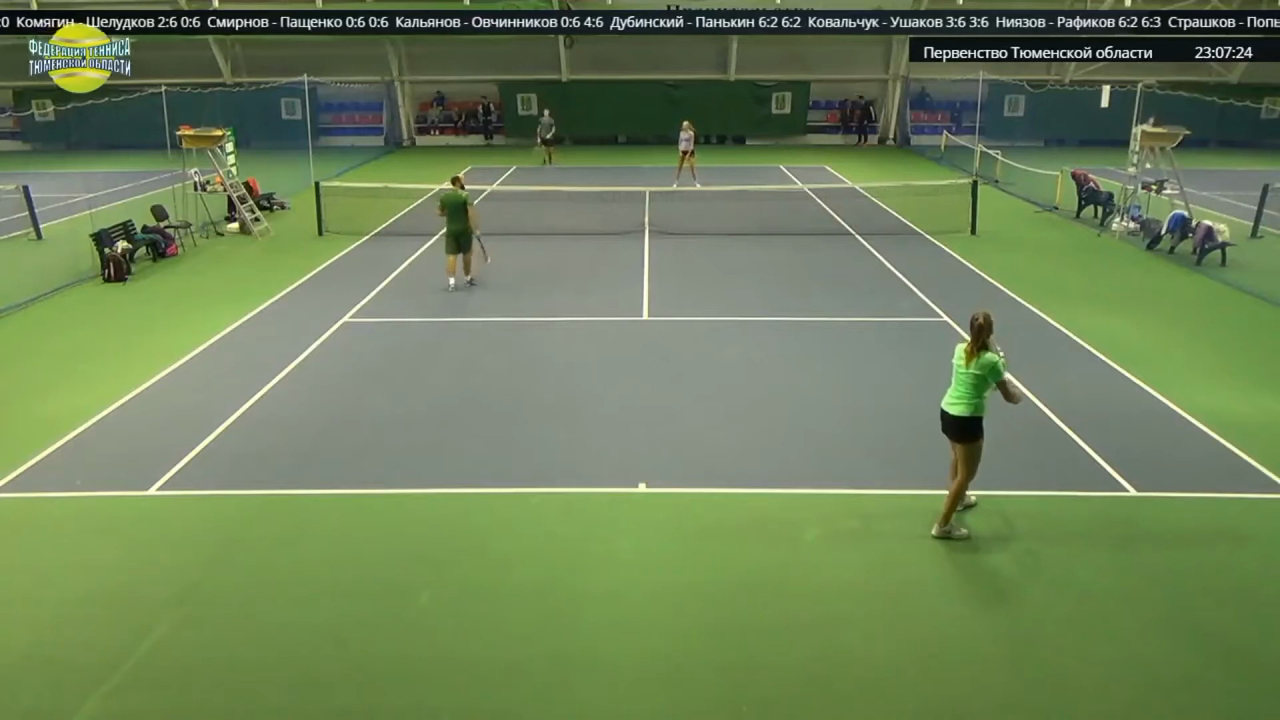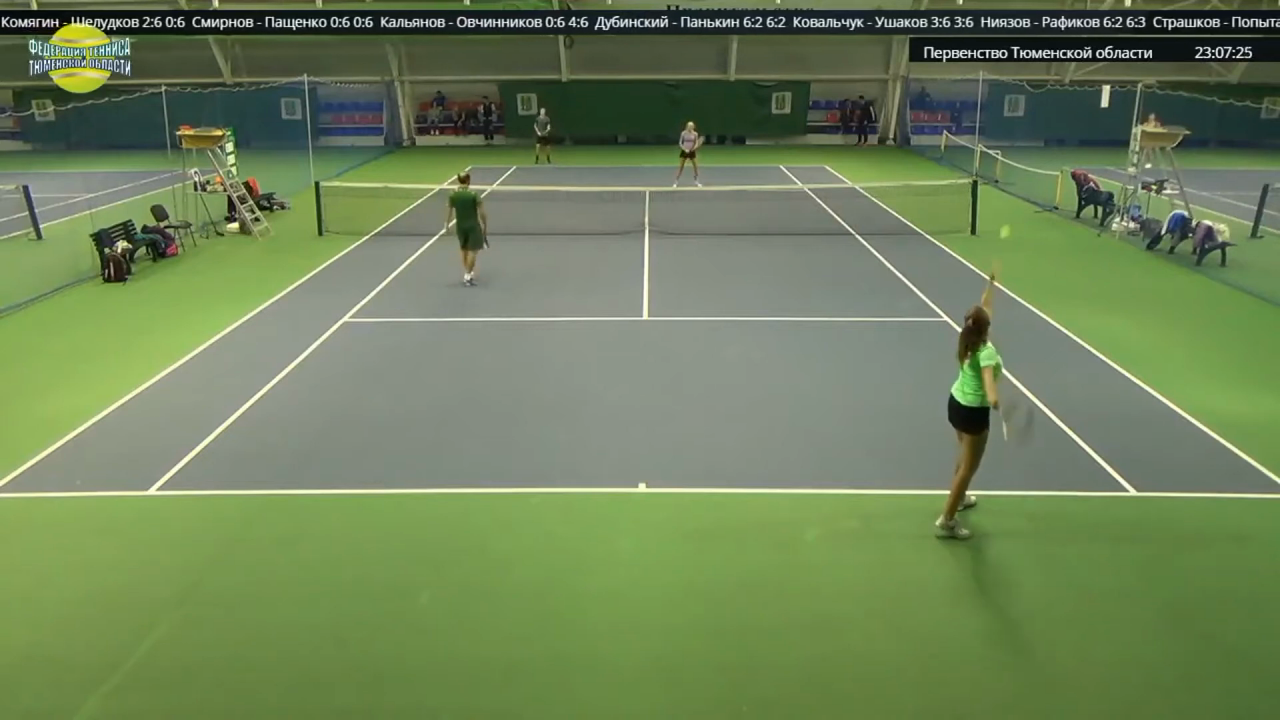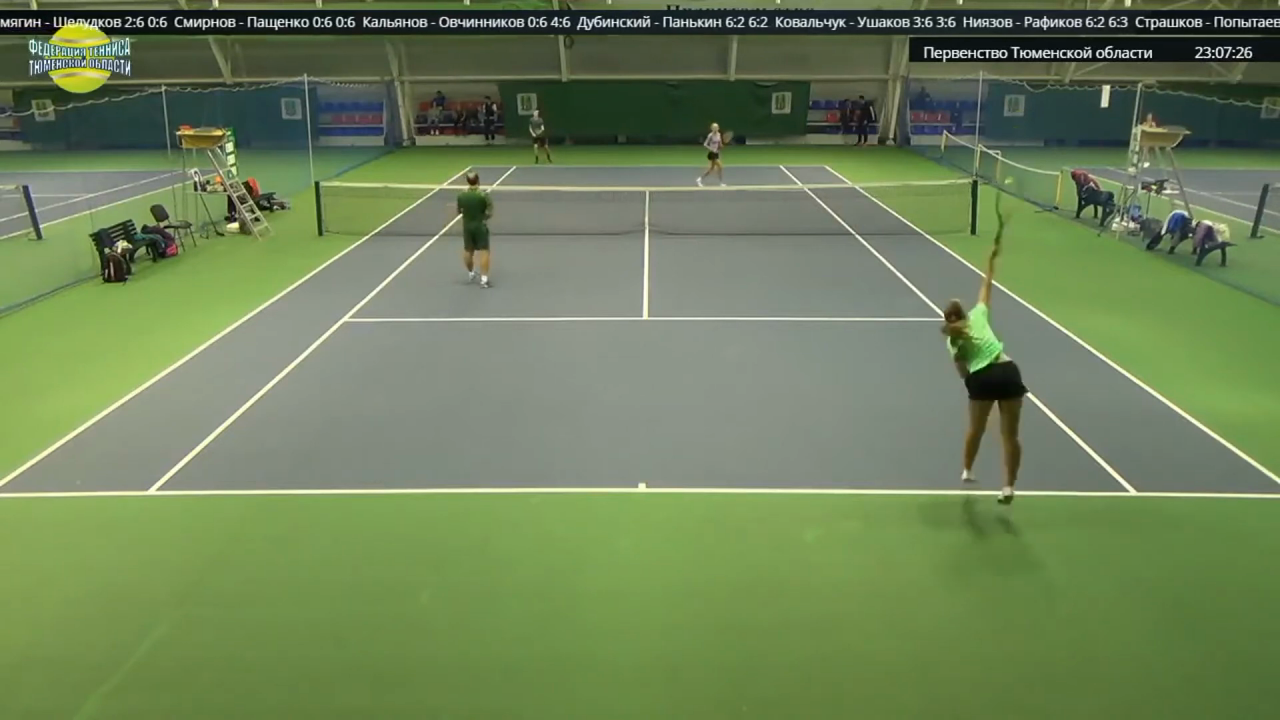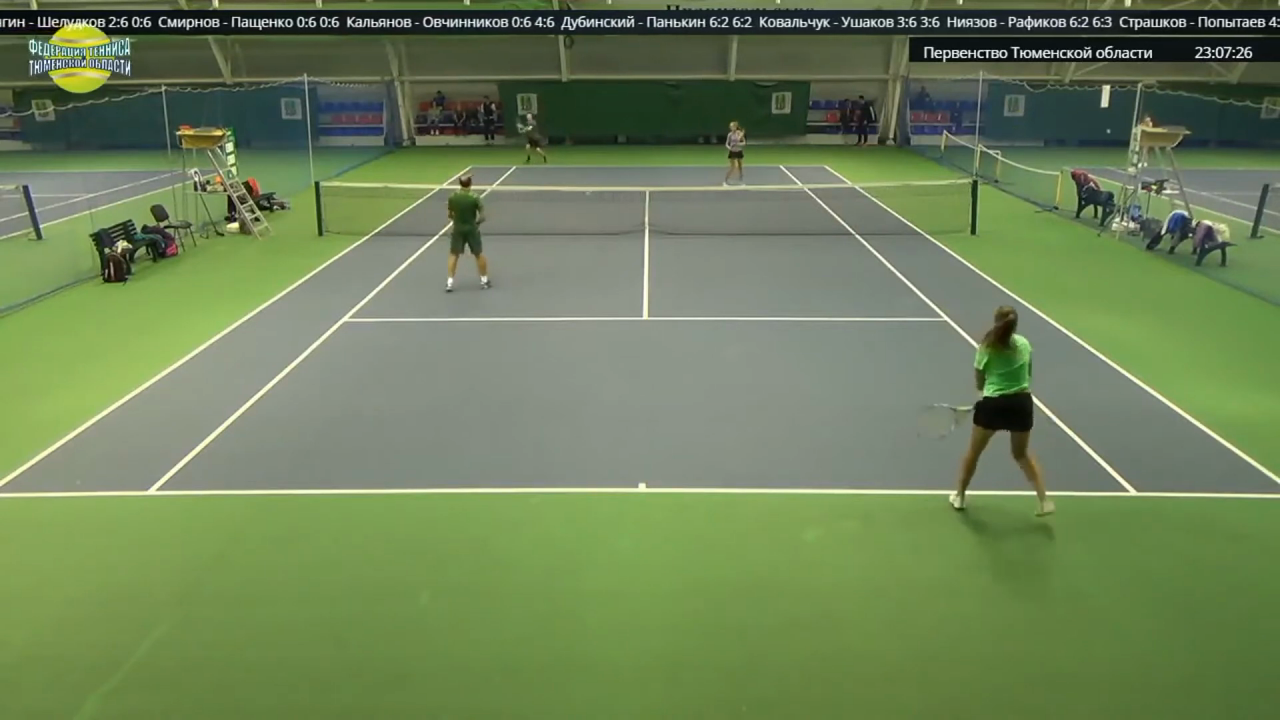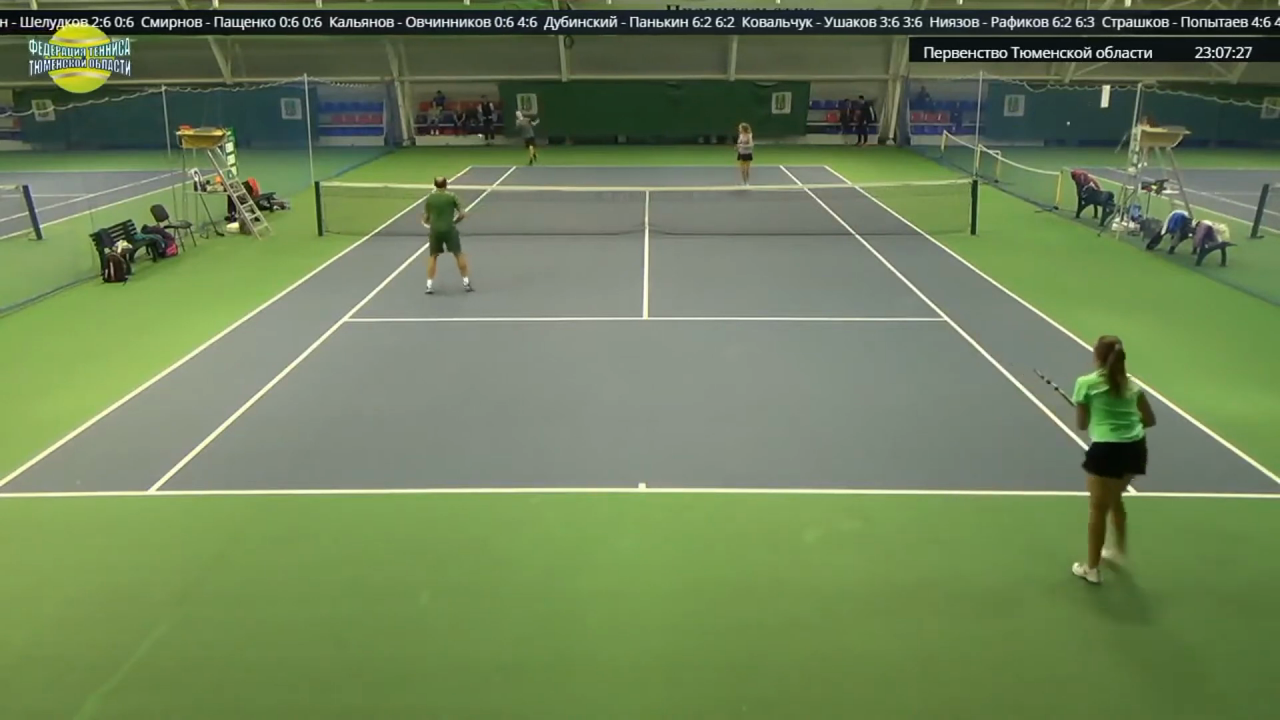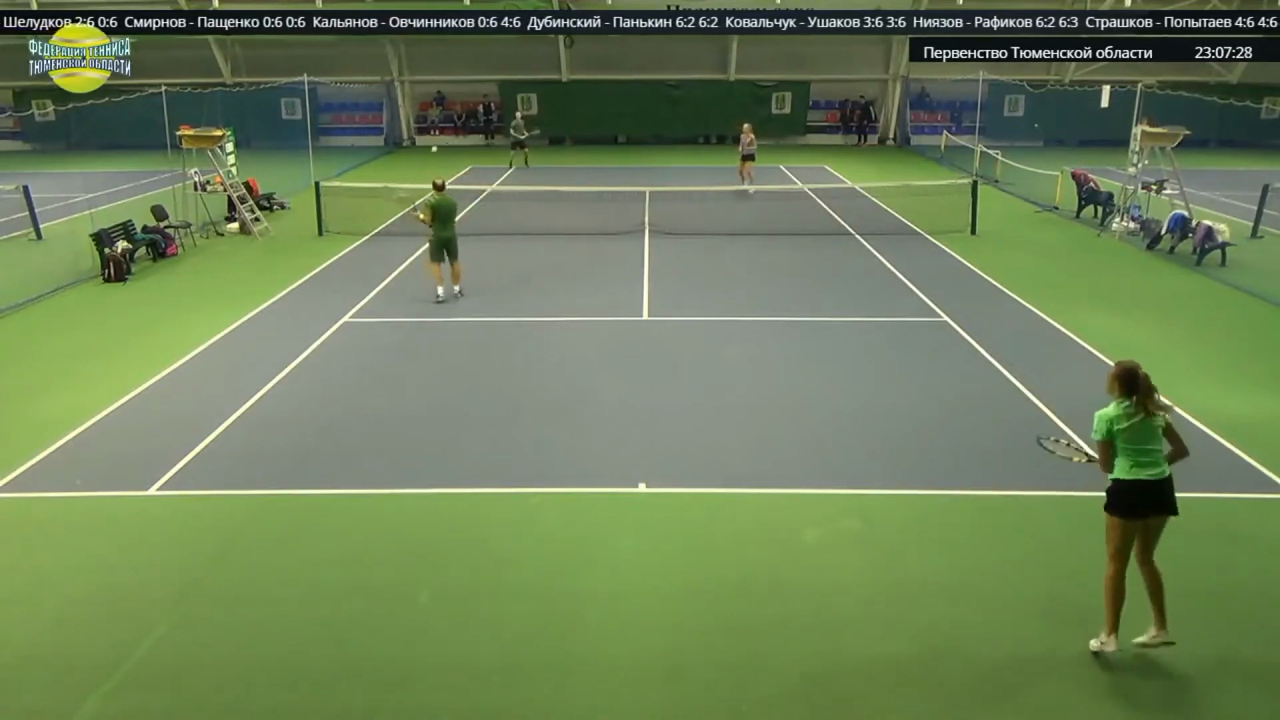
dt=0.7s
person 1, frame 1
left shoulder: (960, 350)
right shoulder: (990, 361)
right elbow: (1009, 396)
right wrist: (1019, 396)
left hip: (947, 412)
right hip: (967, 420)
left knee: (958, 460)
right knee: (966, 473)
left ankle: (960, 499)
right ankle: (943, 525)
person 1, frame 2
left shoulder: (968, 337)
right shoulder: (987, 351)
left elbow: (982, 308)
right elbow: (989, 379)
left wrist: (990, 285)
right wrist: (992, 397)
left hip: (957, 403)
right hip: (974, 411)
left knee: (966, 457)
right knee: (969, 465)
left ankle: (960, 498)
right ankle: (946, 519)
person 1, frame 3
left shoulder: (954, 340)
right shoulder: (976, 316)
left elbow: (963, 374)
right elbow: (986, 284)
right wrist: (992, 259)
left hip: (981, 380)
right hip: (1007, 374)
left knee: (976, 429)
right knee: (1010, 436)
left ankle: (967, 471)
right ankle: (1009, 486)
person 1, frame 4
left shoulder: (987, 349)
right shoulder: (1024, 344)
left elbow: (980, 385)
right elbow: (1027, 375)
left hip: (995, 406)
right hip: (1023, 404)
left knee: (974, 452)
right knee: (1021, 453)
left ankle: (960, 496)
right ankle: (1044, 500)
person 1, frame 5
left shoulder: (1085, 383)
right shoulder: (1131, 384)
left elbow: (1082, 424)
right elbow: (1150, 420)
left hip: (1107, 450)
right hip: (1136, 449)
left knee: (1098, 510)
right knee: (1113, 499)
left ankle: (1091, 568)
right ankle: (1118, 549)
person 1, frame 6
left shoulder: (1106, 417)
right shoulder: (1156, 412)
left elbow: (1106, 466)
right elbow: (1181, 451)
left hip: (1128, 490)
right hip: (1161, 489)
left knee: (1117, 563)
right knee: (1145, 558)
left ankle: (1109, 636)
right ankle: (1160, 629)
